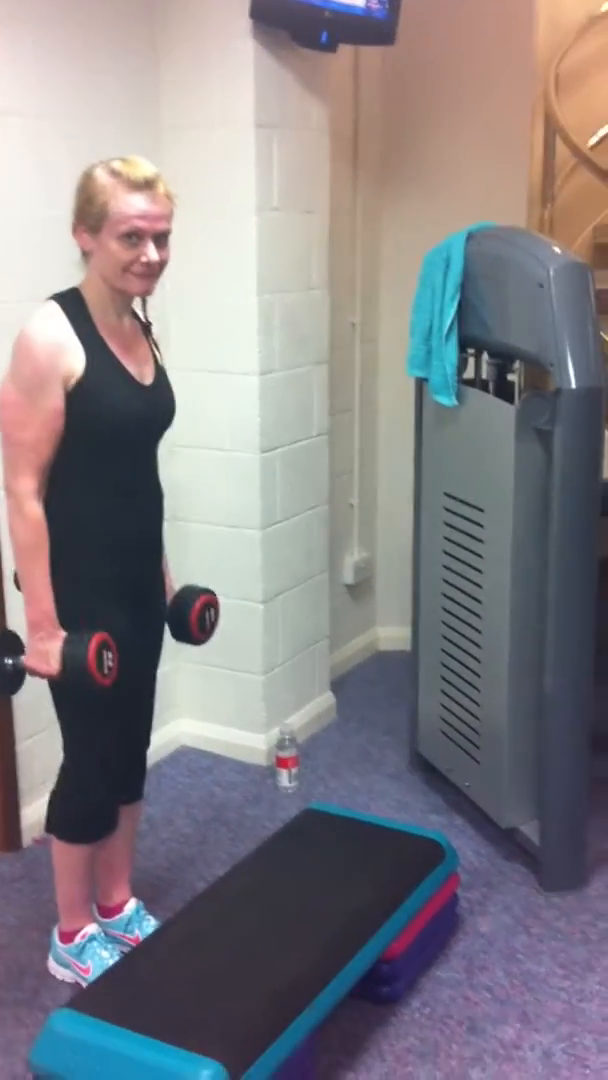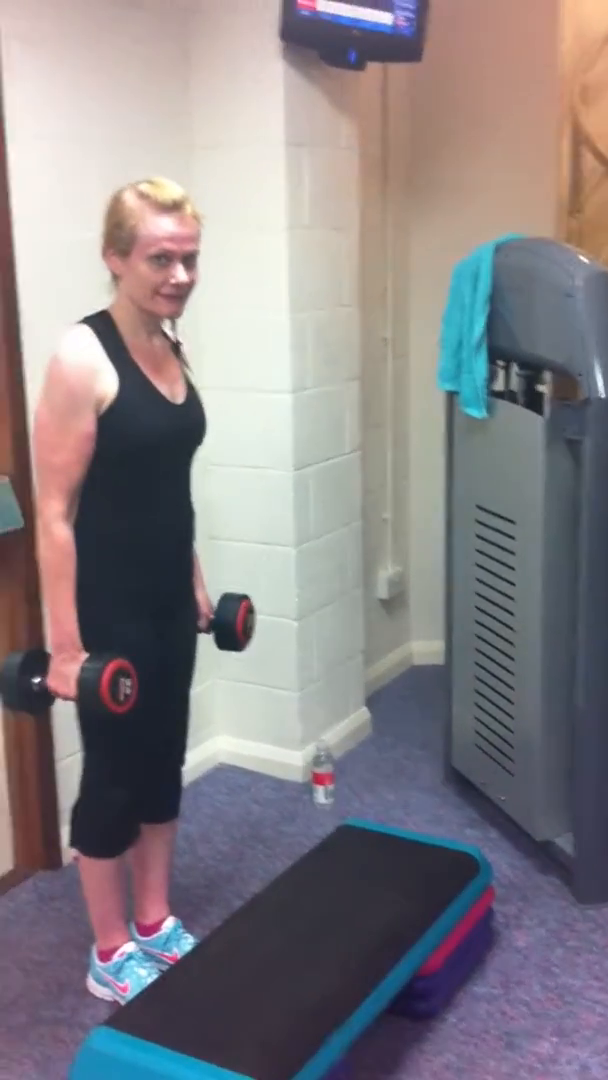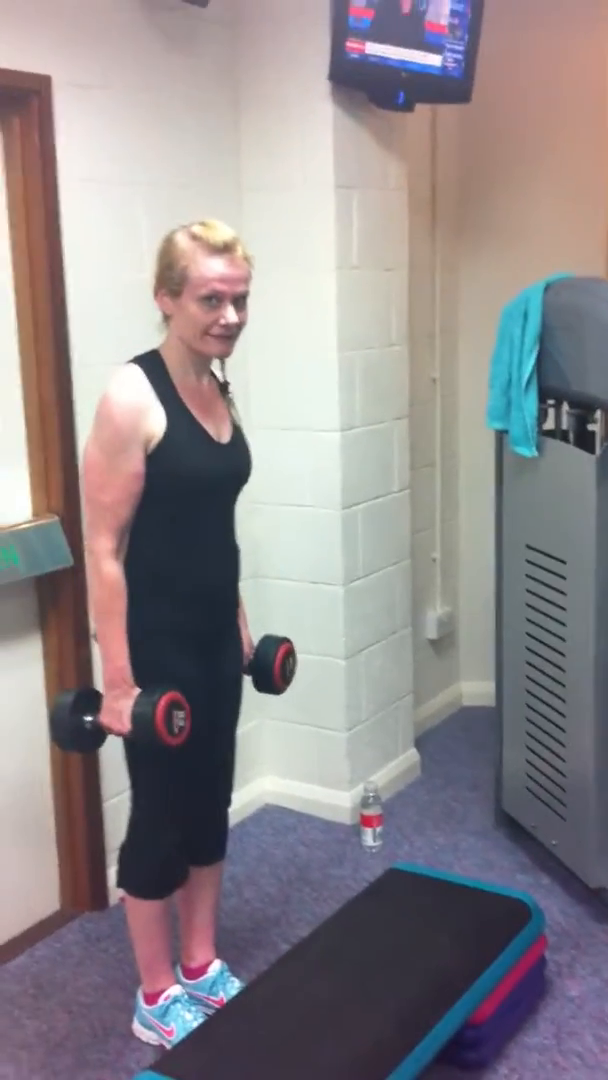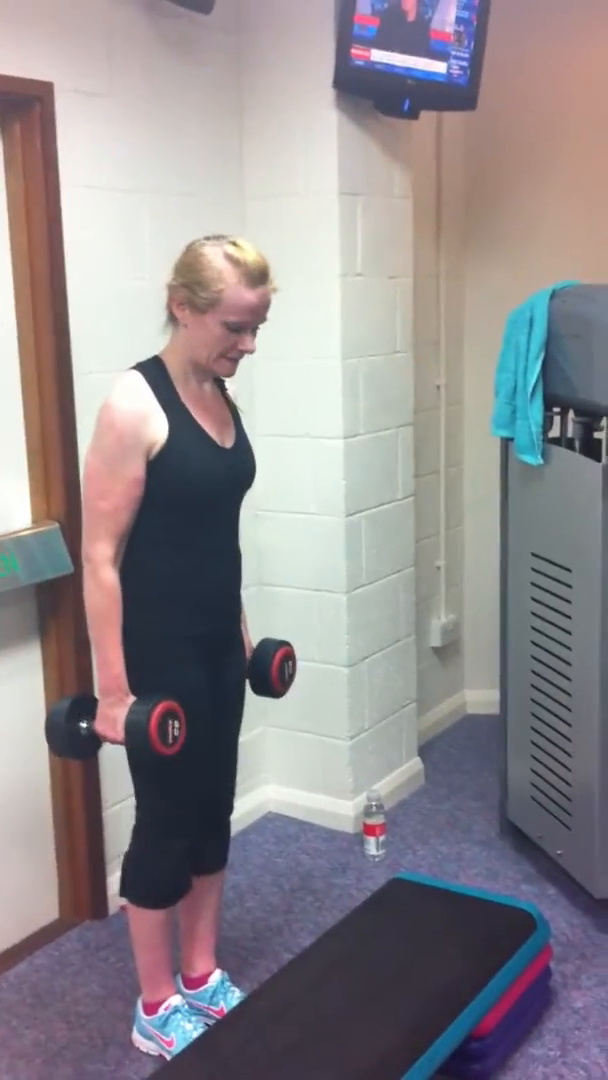
dt=0.5s
person 1, frame 1
left shoulder: (141, 330)
left wrist: (164, 573)
left hip: (138, 579)
right hip: (81, 586)
left knee: (129, 747)
right knee: (92, 757)
left ankle: (118, 908)
right ankle: (71, 938)
person 1, frame 2
left shoulder: (170, 349)
right shoulder: (82, 359)
right elbow: (54, 512)
left wrist: (196, 582)
right wrist: (64, 642)
left hip: (167, 599)
right hip: (108, 606)
left knee: (162, 762)
right knee: (114, 774)
left ankle: (155, 925)
right ankle: (110, 954)
person 1, frame 3
left shoulder: (218, 388)
right shoulder: (132, 398)
right elbow: (103, 549)
left wrist: (240, 625)
right wrist: (117, 678)
left hip: (214, 636)
right hip: (157, 643)
left knee: (209, 801)
right knee: (161, 812)
left ankle: (203, 968)
right ankle: (157, 997)
person 1, frame 4
left shoulder: (219, 395)
right shoulder: (134, 404)
right elbow: (101, 557)
left wrist: (242, 629)
right wrist: (113, 686)
left hip: (219, 643)
right hip: (158, 651)
left knee: (212, 810)
right knee: (166, 821)
left ankle: (203, 977)
right ankle: (156, 1007)
